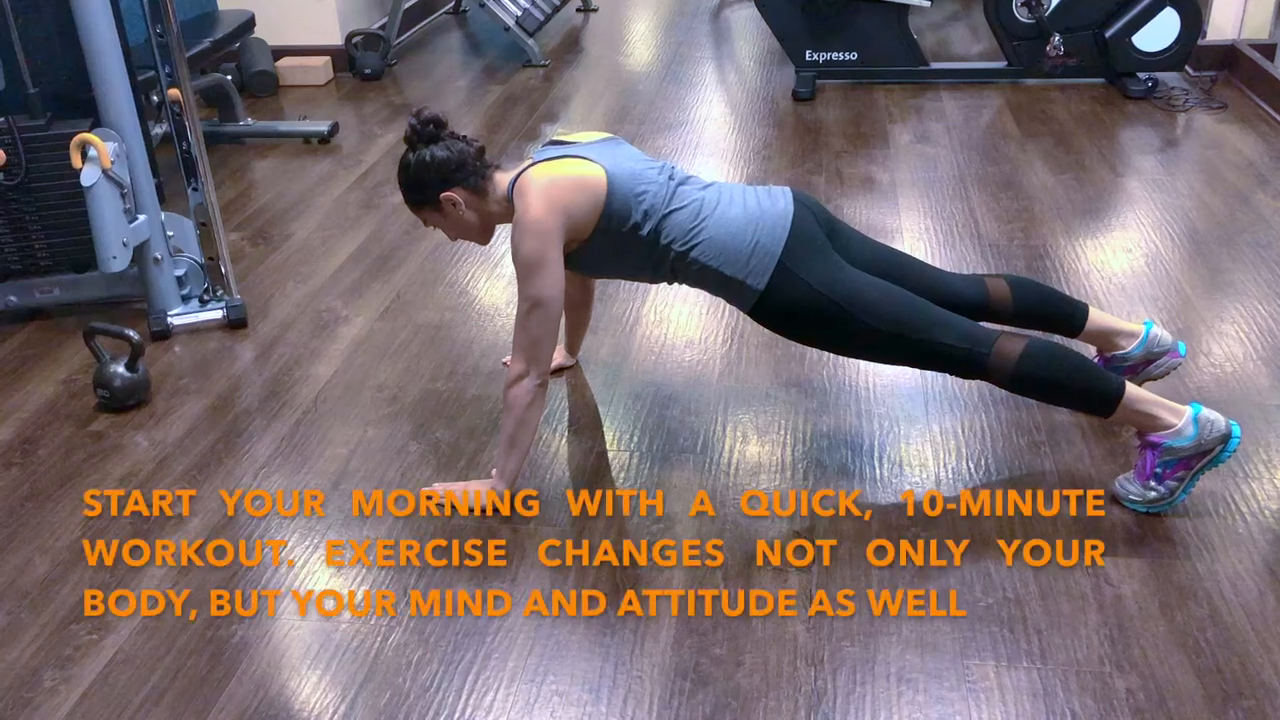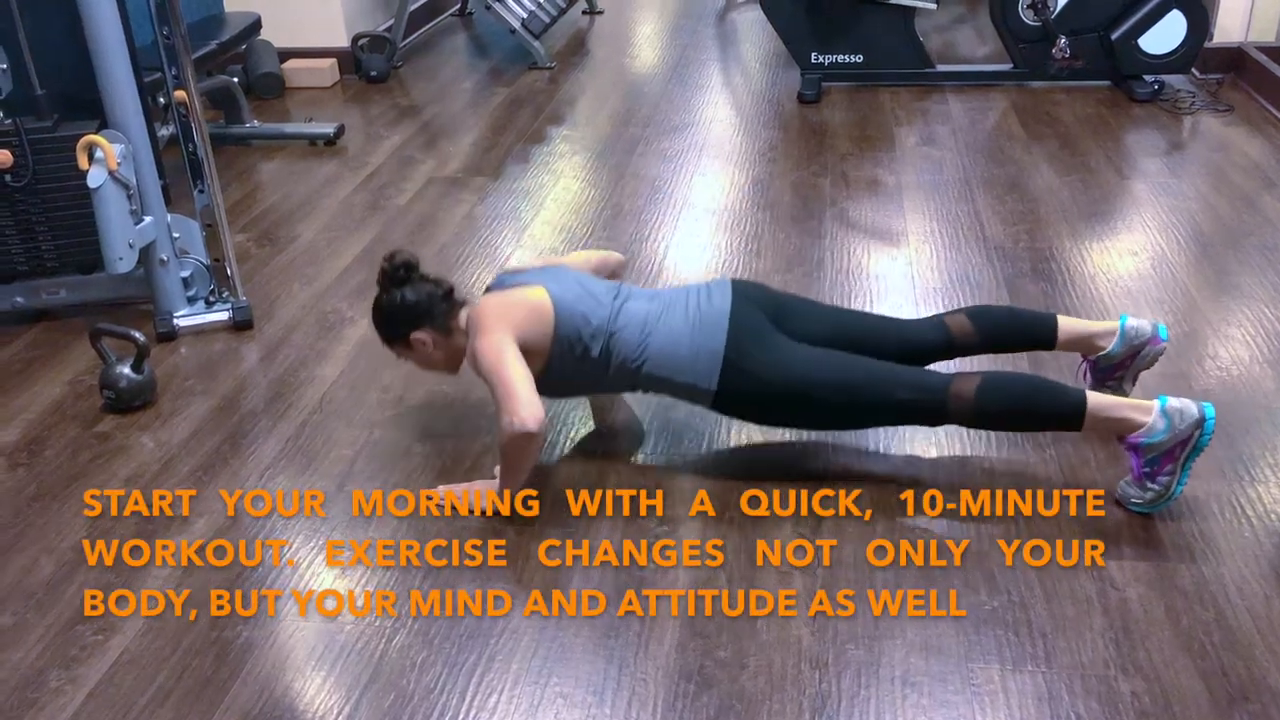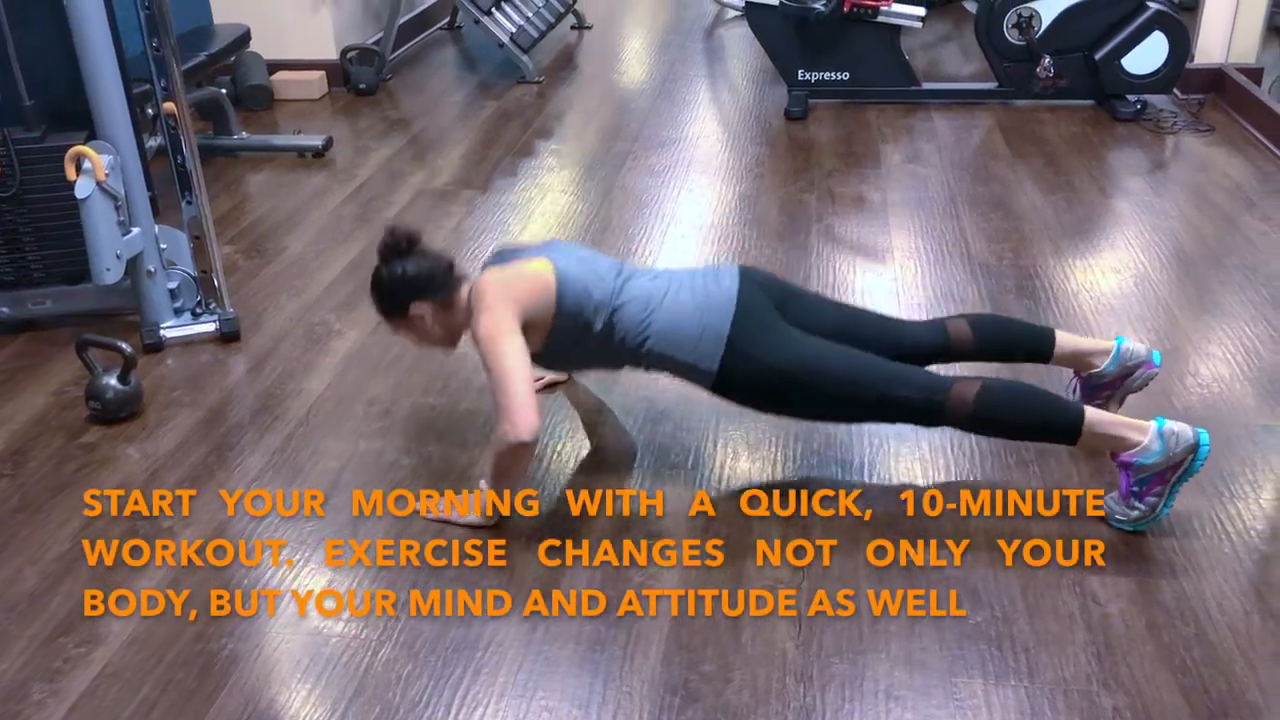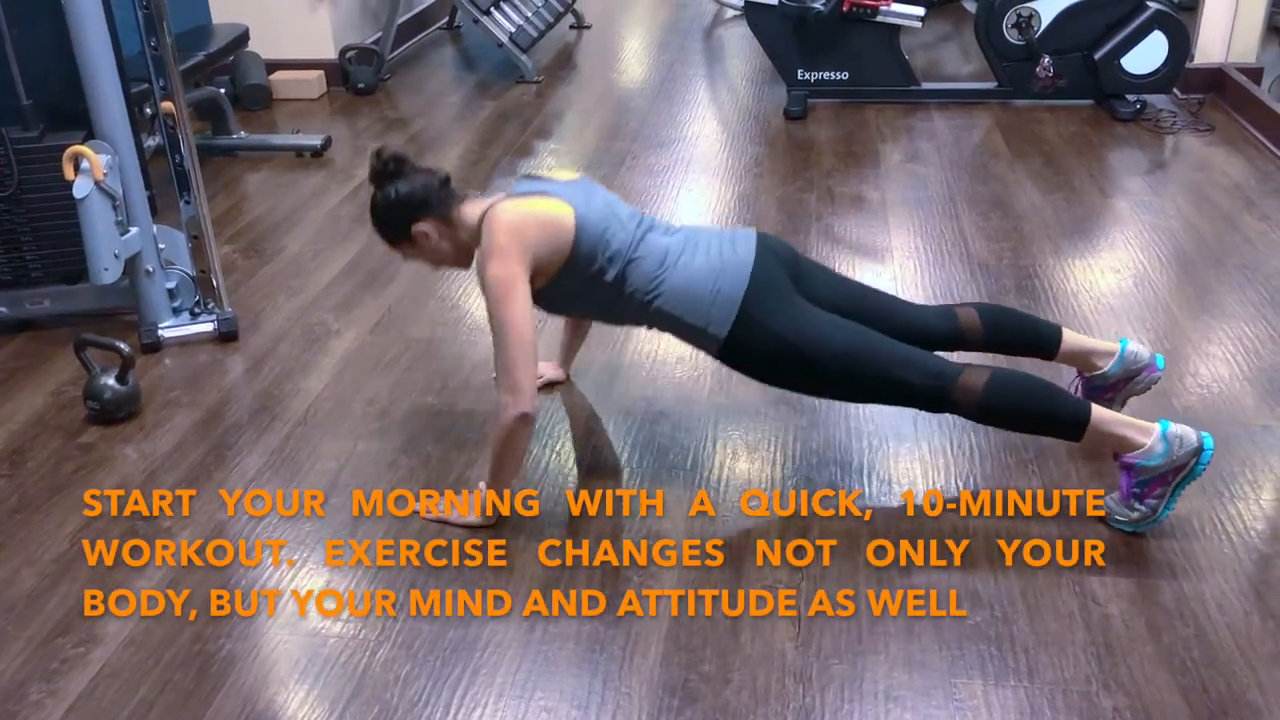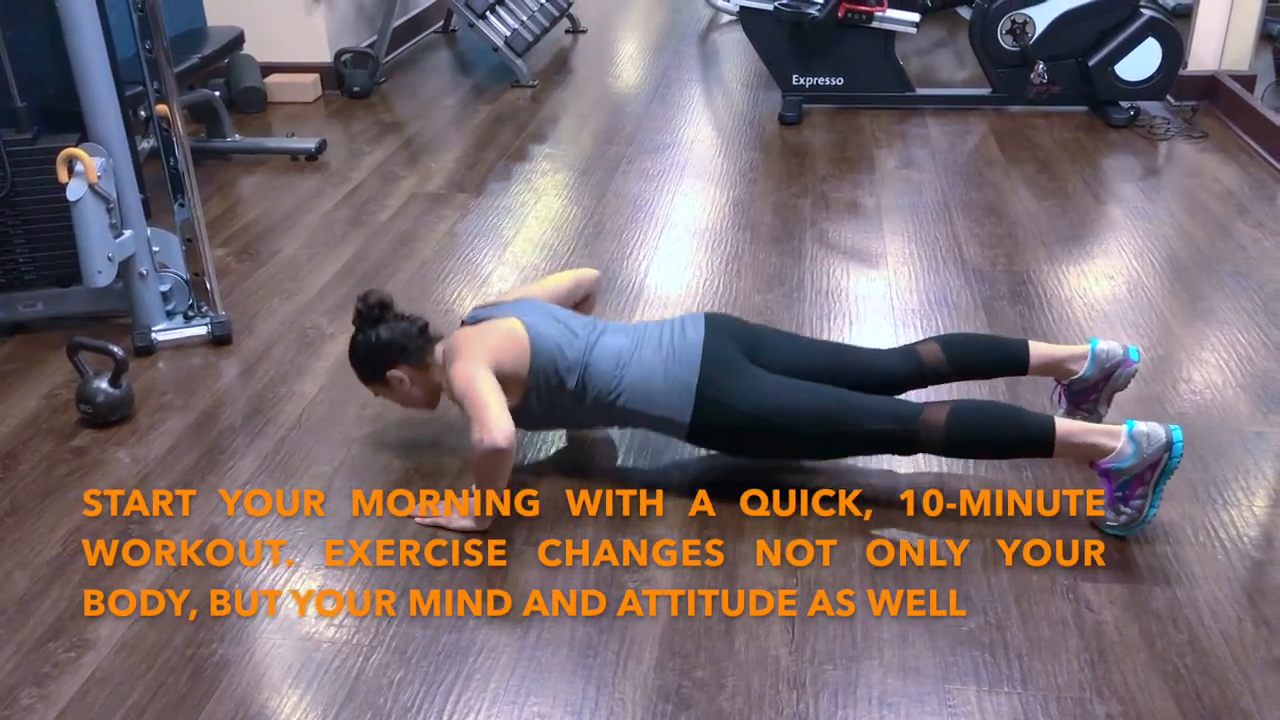
dt=1s
person 1, frame 1
left shoulder: (534, 207)
right shoulder: (556, 155)
left elbow: (526, 369)
left wrist: (498, 486)
right wrist: (571, 350)
left hip: (771, 269)
right hip: (781, 218)
left knee: (960, 346)
right knee: (957, 297)
left ankle: (1180, 428)
right ankle: (1130, 340)
person 1, frame 2
left shoulder: (487, 332)
right shoulder: (510, 285)
left elbow: (527, 424)
right elbow: (614, 258)
left wrist: (505, 490)
left hip: (731, 369)
right hip: (730, 307)
left knee: (923, 395)
right knee: (918, 339)
left ankle: (1153, 423)
right ankle: (1112, 336)
person 1, frame 3
left shoulder: (487, 308)
right shoulder: (514, 264)
left elbow: (520, 433)
left wrist: (490, 503)
right wrist: (559, 364)
left hip: (728, 349)
right hip: (730, 292)
left knee: (917, 395)
right knee: (918, 342)
left ankle: (1146, 442)
right ankle: (1104, 355)
person 1, frame 4
left shoulder: (499, 248)
right shoulder: (528, 192)
left elbow: (518, 404)
left wrist: (488, 503)
right wrist: (566, 359)
left hip: (740, 317)
right hip: (746, 258)
left knee: (931, 381)
right knee: (929, 327)
left ankle: (1151, 446)
right ankle: (1109, 358)
person 1, frame 5
left shoulder: (464, 365)
right shoulder: (492, 315)
left elbow: (496, 439)
right elbow: (588, 277)
left wrist: (483, 511)
left hip: (705, 401)
right hip: (703, 340)
left knee: (896, 422)
right knee: (889, 368)
left ankle: (1122, 444)
right ankle: (1083, 359)
